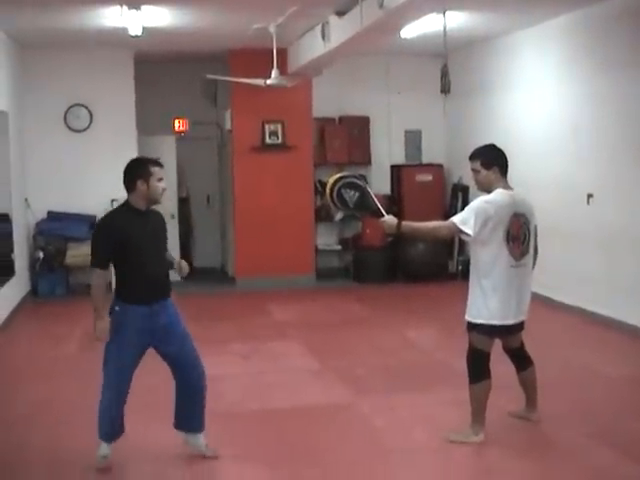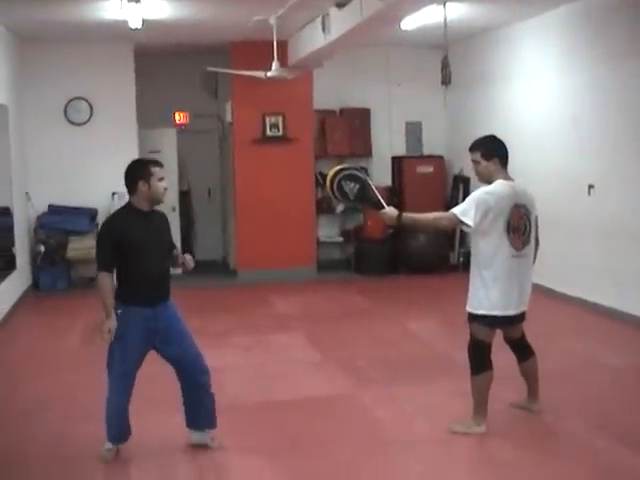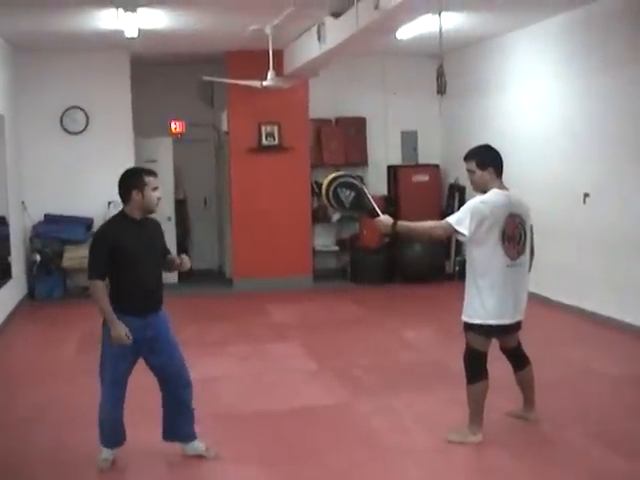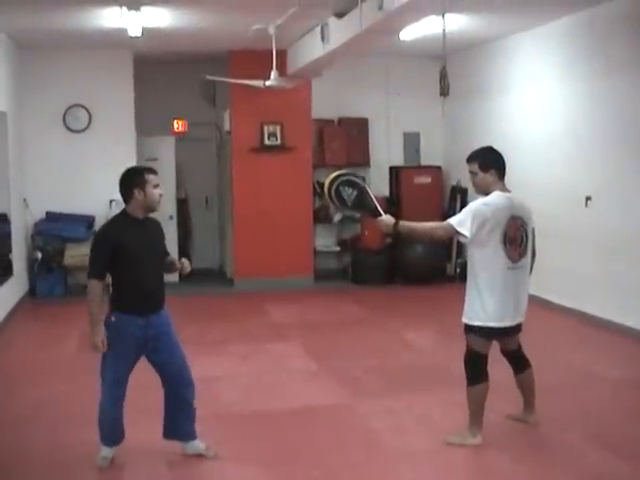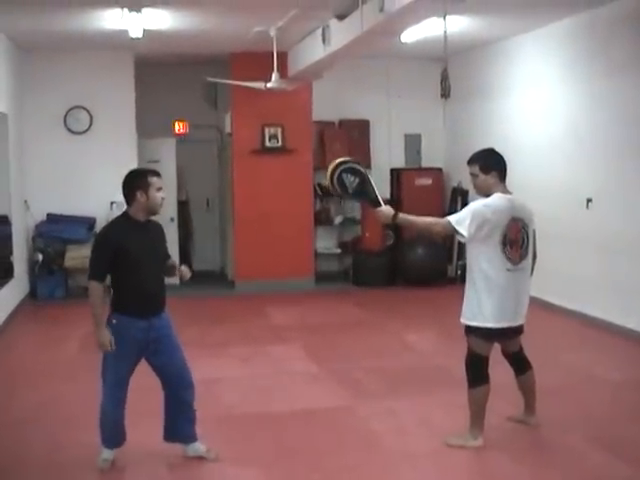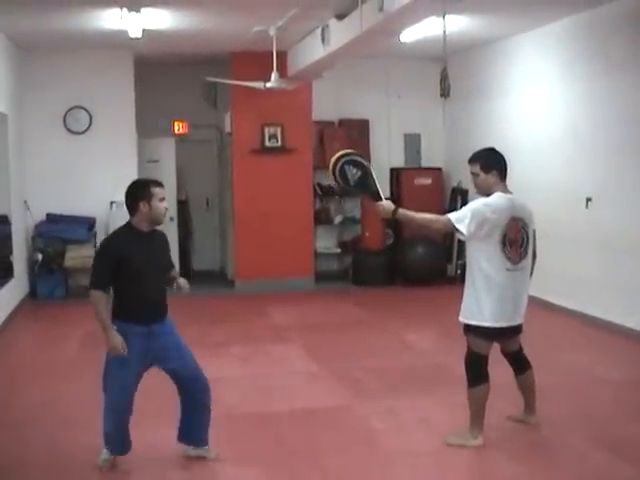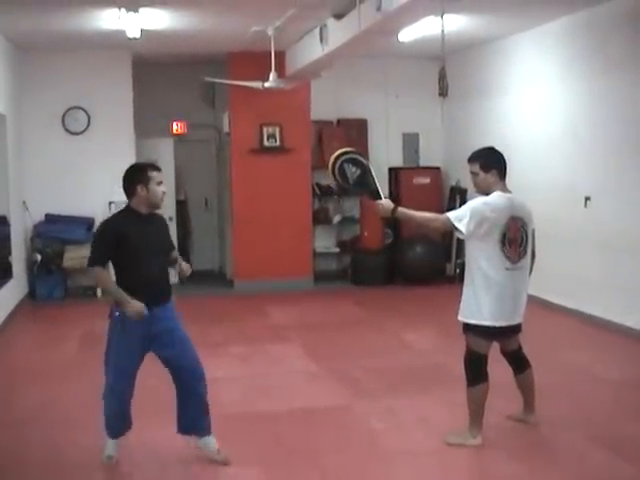
dt=0.3s
person 1, frame 1
left shoulder: (157, 219)
right shoulder: (112, 224)
right elbow: (98, 272)
left wrist: (177, 263)
right wrist: (101, 315)
left hip: (164, 309)
right hip: (129, 313)
left knee: (192, 372)
right knee: (116, 382)
left ankle: (193, 435)
right ankle: (107, 443)
person 1, frame 2
left shoulder: (161, 220)
right shoulder: (115, 225)
right elbow: (104, 273)
left wrist: (182, 259)
right wrist: (109, 314)
left hip: (165, 310)
right hip: (131, 315)
left knee: (196, 370)
right knee: (120, 382)
left ankle: (201, 430)
right ankle: (114, 440)
person 1, frame 3
left shoulder: (153, 227)
right shoulder: (108, 233)
right elbow: (96, 281)
left wrist: (178, 262)
right wrist: (113, 321)
left hip: (155, 319)
right hip: (124, 323)
left knee: (178, 381)
right knee: (113, 388)
left ankle: (188, 440)
right ankle: (109, 447)
person 1, frame 4
left shoulder: (154, 227)
right shoulder: (110, 233)
right elbow: (95, 282)
left wrist: (177, 265)
right wrist: (97, 326)
left hip: (158, 318)
right hip: (124, 322)
left knee: (180, 380)
right knee: (113, 387)
left ankle: (188, 439)
right ankle: (108, 445)
person 1, frame 5
left shoulder: (156, 230)
right shoulder: (111, 234)
right elbow: (96, 282)
left wrist: (176, 269)
right wrist: (101, 327)
left hip: (159, 321)
right hip: (125, 324)
left knee: (181, 382)
right knee: (114, 390)
left ankle: (188, 441)
right ankle: (110, 447)
person 1, frame 6
left shoulder: (160, 239)
right shoulder: (114, 244)
right elbow: (98, 291)
left wrist: (177, 280)
right wrist: (109, 332)
left hip: (162, 328)
right hip: (128, 333)
left knee: (197, 385)
right knee: (117, 400)
left ankle: (195, 443)
right ankle: (112, 448)
person 1, frame 7
left shoulder: (159, 223)
right shoulder: (114, 225)
right elbow: (97, 268)
left wrist: (180, 262)
right wrist: (123, 299)
left hip: (163, 314)
right hip: (129, 318)
left knee: (192, 375)
right knee: (118, 384)
left ankle: (205, 438)
right ankle: (113, 440)
person 2, frame 1
left shoulder: (487, 205)
right shoulder: (524, 205)
left elbow: (444, 230)
right elbow: (532, 250)
left wrist: (399, 226)
left hip: (490, 300)
right hip: (514, 298)
left knee: (477, 360)
right knee: (516, 351)
left ankle: (476, 430)
right ankle: (531, 408)
person 2, frame 2
left shoulder: (488, 196)
right shoulder: (525, 195)
left elbow: (445, 221)
right elbow: (533, 241)
left wrist: (399, 217)
left hip: (491, 291)
right hip: (516, 288)
left knee: (479, 352)
right knee: (518, 342)
left ankle: (478, 421)
right ankle: (533, 399)
person 2, frame 3
left shoulder: (482, 205)
right shoulder: (520, 205)
left elbow: (440, 230)
right elbow: (528, 251)
left wrist: (394, 226)
left hip: (486, 301)
right hip: (512, 298)
left knee: (475, 361)
right knee: (514, 351)
left ankle: (474, 430)
right ankle: (530, 408)
person 2, frame 4
left shoulder: (485, 207)
right shoulder: (522, 208)
left elbow: (441, 231)
right elbow: (530, 253)
left wrist: (396, 225)
left hip: (488, 303)
right hip: (512, 300)
left knee: (475, 363)
right knee: (514, 353)
left ankle: (474, 432)
right ankle: (529, 411)
person 2, frame 5
left shoulder: (485, 209)
right shoulder: (523, 209)
left elbow: (440, 227)
right elbow: (531, 255)
left wrist: (395, 217)
left hip: (488, 304)
right hip: (513, 302)
left knee: (476, 365)
right knee: (516, 355)
left ankle: (475, 434)
right ankle: (530, 413)
person 2, frame 6
left shoulder: (485, 208)
right shoulder: (523, 209)
left elbow: (439, 224)
right elbow: (531, 255)
left wrist: (395, 212)
left hip: (487, 303)
right hip: (512, 301)
left knee: (476, 364)
right knee: (515, 355)
left ankle: (475, 433)
right ankle: (530, 412)
person 2, frame 7
left shoulder: (483, 207)
right shoulder: (522, 208)
left elbow: (438, 223)
right elbow: (530, 254)
left wrist: (394, 211)
left hip: (486, 303)
right hip: (511, 300)
left knee: (475, 363)
right knee: (514, 354)
left ankle: (474, 433)
right ankle: (529, 411)
